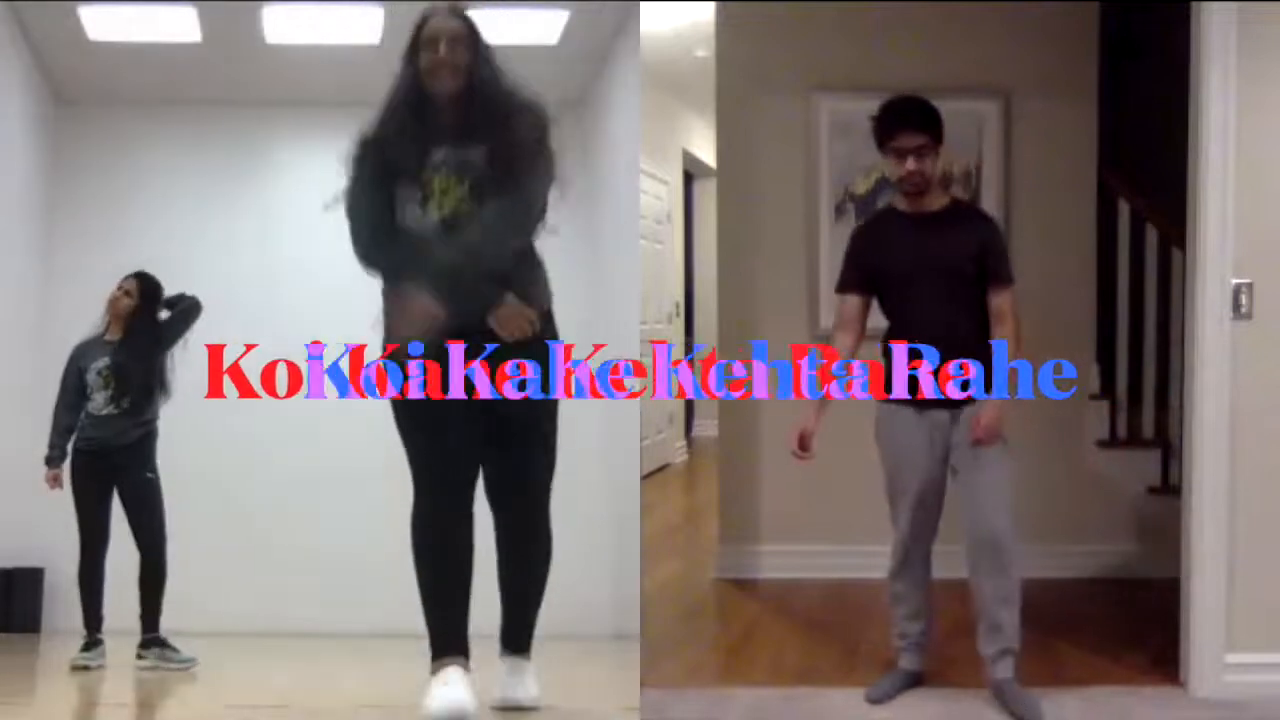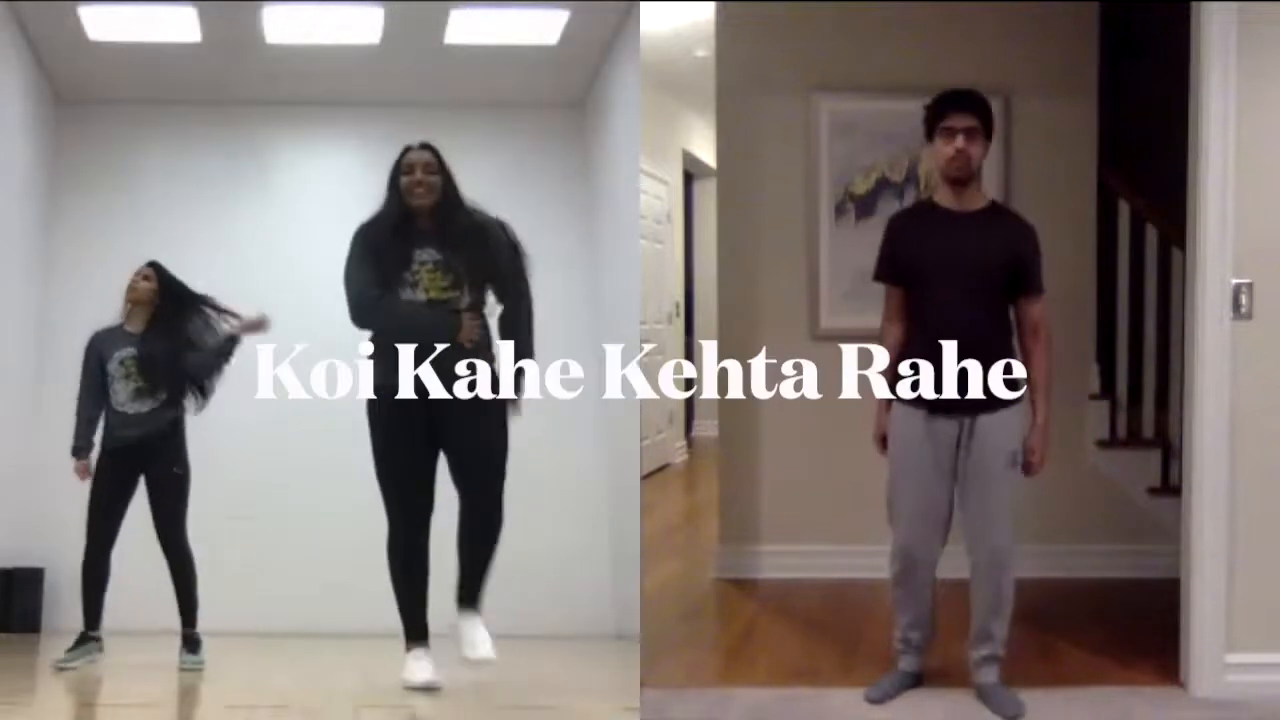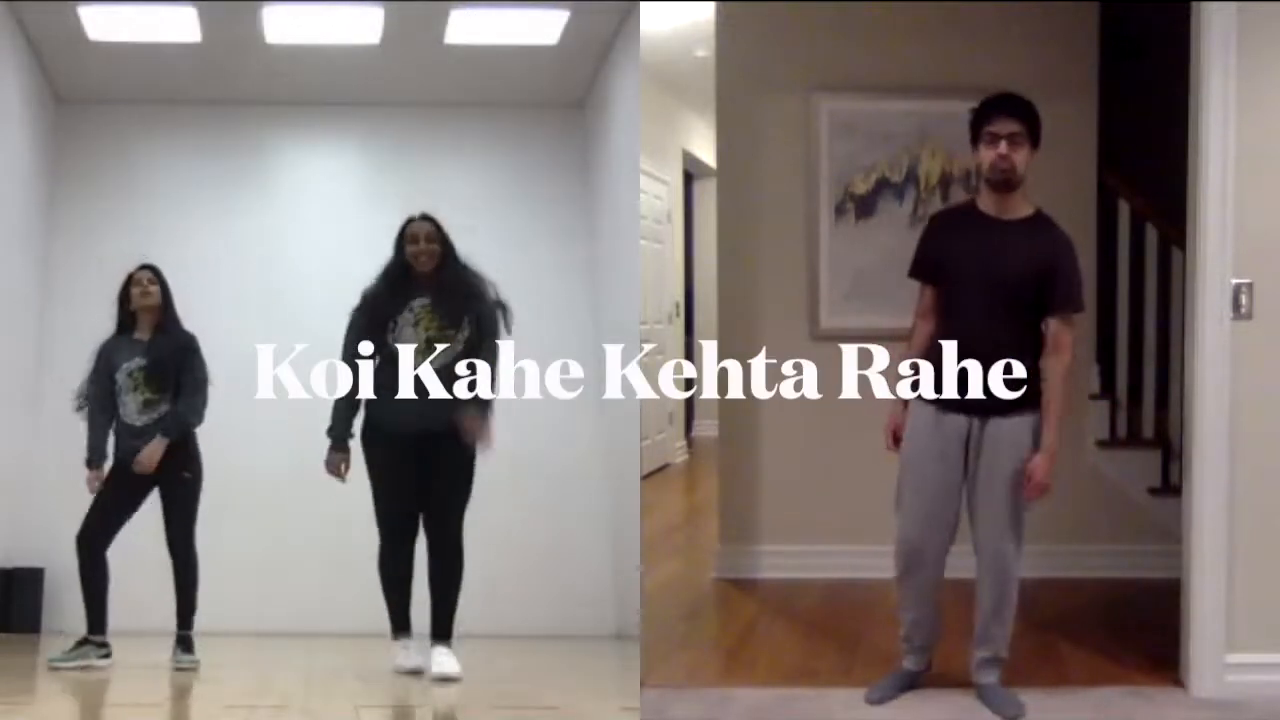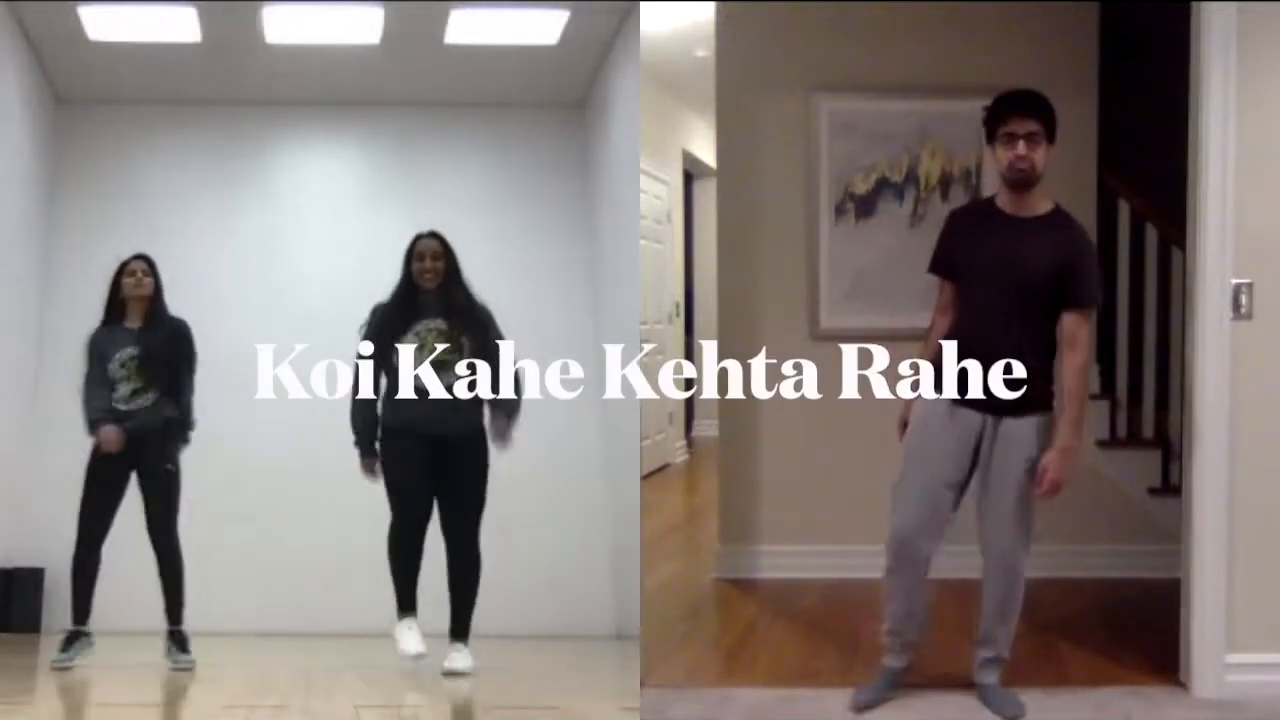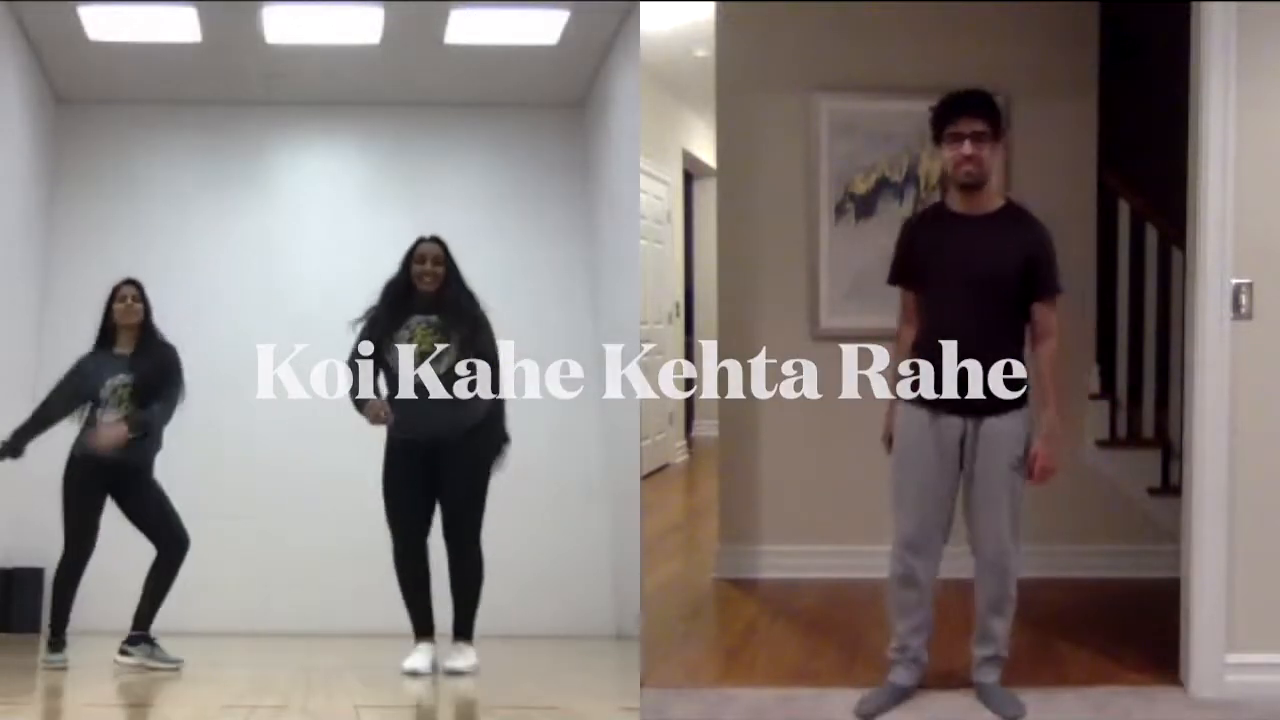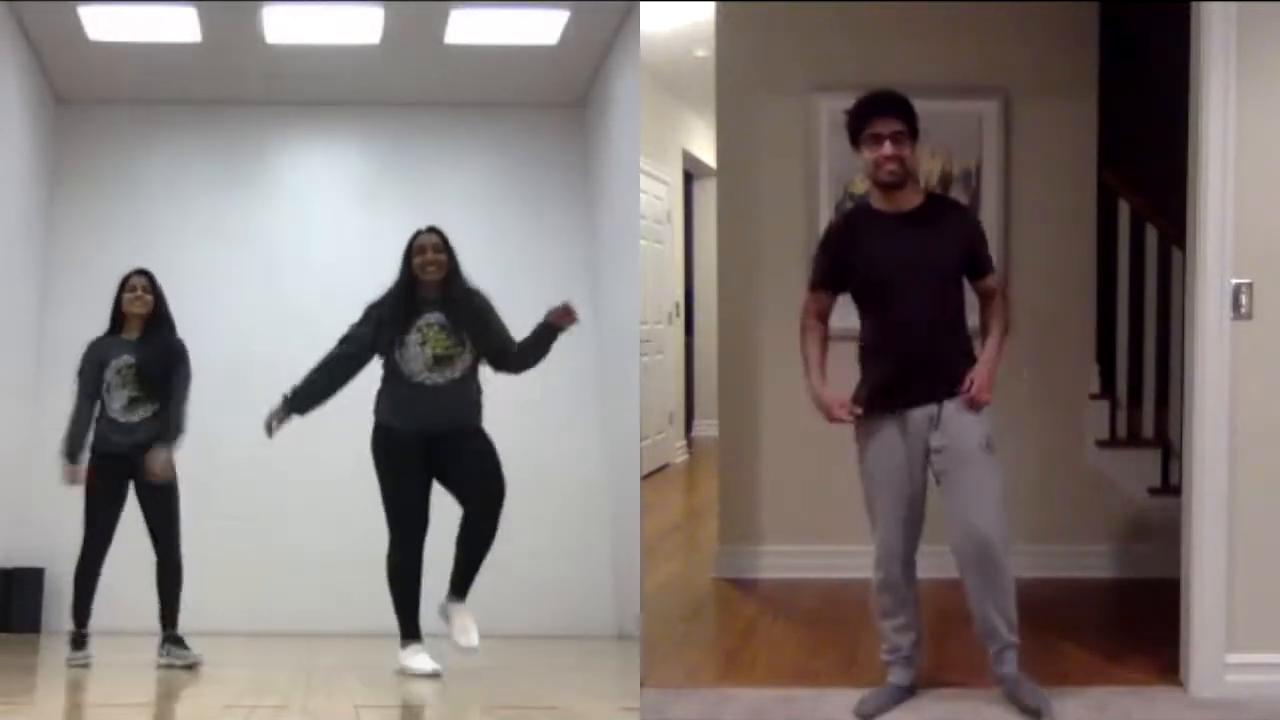
dt=0.7s
person 1, frame 1
left shoulder: (977, 227)
right shoulder: (870, 237)
left elbow: (1003, 319)
right elbow: (847, 329)
left wrist: (997, 397)
right wrist: (814, 408)
left hip: (973, 405)
right hip: (904, 409)
left knee: (992, 535)
right knee: (909, 539)
left ankle: (1002, 669)
right ankle: (909, 659)
person 1, frame 2
left shoulder: (1014, 233)
right shoulder: (905, 228)
left elbow: (1034, 331)
right elbow: (894, 321)
left wrist: (1040, 420)
right wrist: (883, 404)
left hip: (996, 414)
right hip: (919, 412)
left knee: (993, 547)
right knee: (912, 544)
left ankle: (988, 669)
right ankle: (909, 659)
person 1, frame 3
left shoulder: (1051, 244)
right shoulder: (944, 228)
left elbow: (1058, 349)
right elbow: (925, 319)
left wrist: (1048, 444)
right wrist: (901, 401)
left hip: (1009, 419)
right hip: (937, 409)
left knee: (999, 551)
right knee: (916, 544)
right ankle: (913, 660)
person 1, frame 4
left shoulder: (1069, 241)
right shoulder: (963, 223)
left elbow: (1075, 346)
left wrist: (1065, 443)
right wrist: (914, 392)
left hip: (1022, 416)
right hip: (946, 403)
left knee: (1006, 550)
right knee: (907, 533)
right ankle: (893, 661)
person 1, frame 5
left shoulder: (1027, 234)
right shoulder: (919, 230)
left elbow: (1045, 336)
left wrist: (1047, 429)
right wrist: (894, 403)
left hip: (1001, 415)
right hip: (926, 410)
left knee: (996, 549)
right knee: (913, 545)
right ankle: (904, 669)
person 1, frame 6
left shoulder: (957, 220)
right shoulder: (845, 234)
left elbow: (993, 294)
right elbow: (814, 315)
left wrist: (990, 357)
right wrist: (817, 383)
left hip: (956, 402)
right hip: (883, 412)
left knee: (982, 533)
right knee: (892, 547)
left ankle: (1007, 662)
right ankle: (900, 669)
person 2, frame 1
left shoulder: (517, 128)
right shoulder: (383, 144)
left elbow: (516, 217)
right elbow: (372, 244)
left wrist: (437, 289)
right wrist: (480, 301)
left hip: (517, 335)
right hip: (422, 340)
left knee: (523, 501)
right knee: (441, 488)
left ankle: (515, 656)
person 2, frame 2
left shoulder: (480, 235)
right shoulder: (373, 241)
left elbow: (517, 301)
right elbow: (366, 308)
left wrist: (514, 372)
right wrist: (450, 327)
left hip: (470, 390)
right hip: (397, 394)
left knee: (484, 497)
right knee: (408, 518)
left ankle: (470, 608)
right ankle: (416, 647)
person 2, frame 3
left shoulder: (469, 294)
right shoulder: (378, 300)
left elbow: (491, 350)
right elbow: (352, 369)
left wrist: (479, 405)
right wrist: (339, 438)
left hip: (449, 433)
right hip: (390, 434)
left knee: (445, 533)
right knee: (397, 536)
left ankle: (442, 643)
right ankle: (402, 636)
person 2, frame 4
left shoulder: (474, 318)
right shoulder: (388, 318)
left elbow: (503, 371)
right elbow: (363, 383)
left wrist: (505, 410)
right wrist: (365, 443)
left hip: (464, 437)
right hip: (405, 433)
left knee: (463, 537)
right knee: (411, 516)
left ankle: (459, 643)
right ankle: (406, 615)
person 2, frame 5
left shoulder: (468, 316)
right shoulder: (383, 318)
left elbow: (491, 377)
right elbow: (357, 370)
left wrist: (496, 436)
right wrist: (367, 400)
left hip: (465, 440)
right hip: (407, 443)
left knee: (462, 536)
right knee: (407, 538)
left ankle: (463, 642)
right ankle: (423, 642)
person 2, frame 6
left shoulder: (472, 307)
right shoulder: (386, 313)
left elbow: (507, 357)
right elbow: (343, 360)
left wrist: (548, 331)
right wrist: (294, 402)
left hip: (460, 430)
right hip: (398, 434)
left knee: (489, 495)
right knee: (407, 533)
left ankle: (458, 599)
right ankle: (411, 643)
person 3, frame 1
left shoulder: (150, 344)
right shoulder: (84, 352)
left elbow: (191, 306)
right elbow: (66, 408)
left wrist: (156, 302)
right wrist: (54, 458)
left hip: (136, 454)
right hip: (89, 457)
left knee: (153, 546)
right knee: (92, 549)
left ankle: (151, 640)
right ankle: (93, 640)
person 3, frame 2
left shoulder: (173, 338)
right shoulder: (102, 341)
left elbow: (202, 375)
right elbow: (89, 400)
left wrist: (235, 335)
right wrist: (81, 450)
left hip: (165, 447)
right hip: (116, 450)
left knee: (174, 542)
right knee: (98, 542)
left ankle: (190, 637)
right ankle: (89, 635)
person 3, frame 3
left shoulder: (182, 344)
right shoulder: (112, 349)
left elbow: (194, 402)
right elbow: (99, 407)
left wrist: (162, 441)
right wrist: (95, 462)
left hip: (177, 456)
right hip: (128, 461)
left knee: (181, 546)
right knee: (90, 540)
left ankle: (184, 640)
right ankle: (97, 641)
person 3, frame 4
left shoulder: (174, 331)
right shoulder: (102, 338)
left elbow: (183, 388)
right elbow: (95, 389)
left wrist: (178, 437)
right wrist: (101, 425)
left hip: (157, 444)
right hip: (111, 448)
left knee: (164, 537)
right knee: (89, 536)
left ankle: (177, 637)
right ankle: (78, 632)
person 3, frame 5
left shoulder: (164, 358)
right shoulder: (93, 363)
left elbow: (165, 408)
right elbow: (52, 407)
left wrist: (127, 429)
left hip: (136, 472)
right hip: (87, 468)
left knee: (176, 542)
right knee: (77, 551)
left ankle: (138, 638)
right ankle: (56, 640)
person 3, frame 6
left shoulder: (170, 347)
right shoulder: (99, 349)
left elbow: (176, 402)
right elbow: (84, 404)
left wrist: (165, 446)
right wrist: (73, 455)
left hip: (153, 457)
right hip: (108, 457)
left knee: (167, 545)
right knee: (95, 545)
left ankle: (170, 639)
right ankle: (80, 637)
